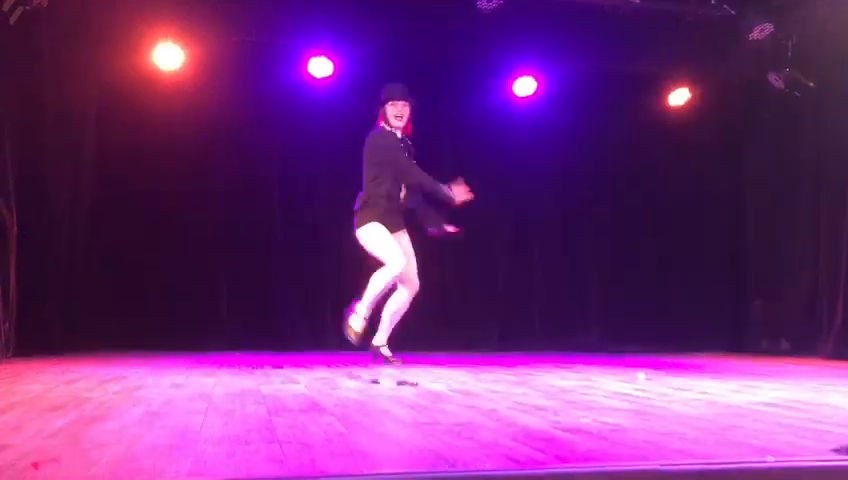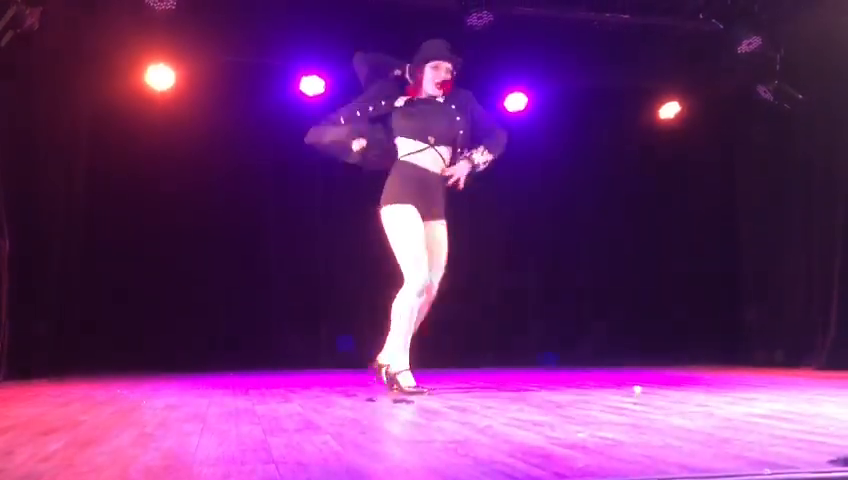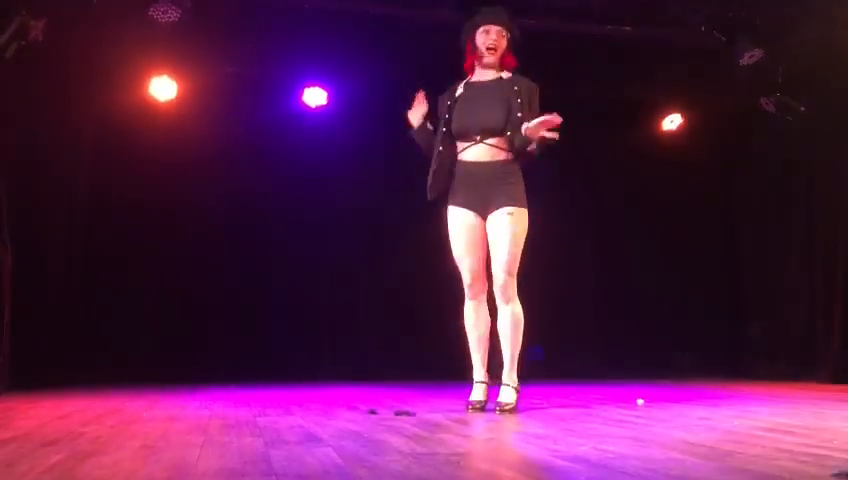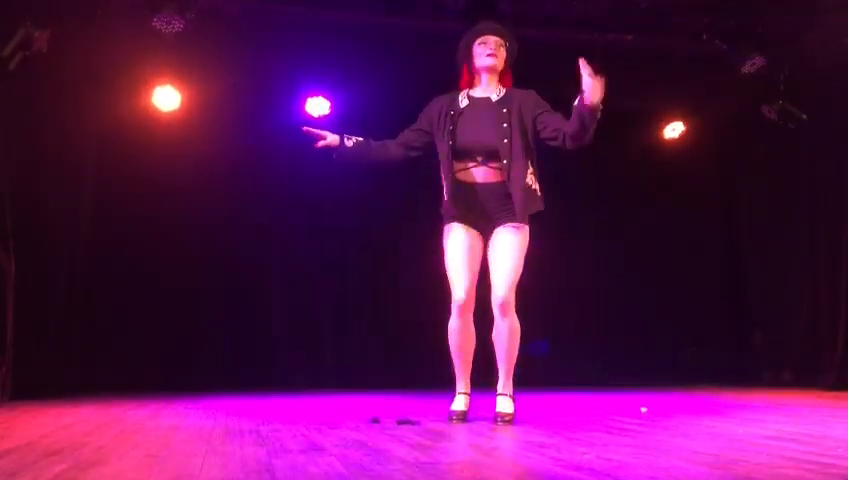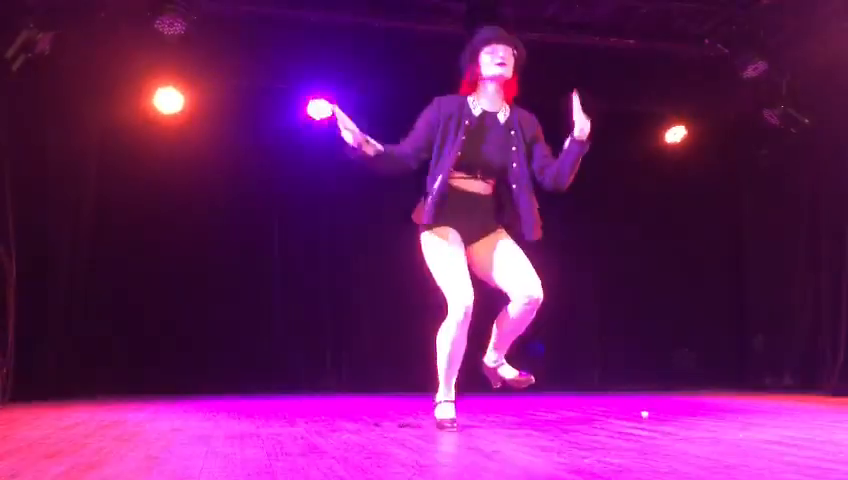
dt=1s
person 1, frame 1
left shoulder: (403, 142)
right shoulder: (380, 138)
left elbow: (409, 192)
right elbow: (410, 171)
left wrist: (436, 223)
right wrist: (450, 191)
left hip: (393, 218)
right hip: (371, 217)
left knee: (411, 284)
right knee: (396, 264)
left ankle: (379, 342)
right ankle: (359, 311)
person 1, frame 2
left shoulder: (460, 104)
right shoulder: (397, 98)
left elbow: (496, 138)
right elbow: (363, 62)
left wrist: (471, 161)
right wrist: (402, 74)
left hip: (434, 201)
right hip: (402, 194)
left knee: (429, 289)
right knee: (417, 280)
left ankle: (385, 357)
right ankle: (397, 365)
person 1, frame 3
left shoulder: (520, 87)
right shoulder: (453, 96)
left elbow: (527, 147)
left wrist: (532, 136)
right wrist: (420, 127)
left hip: (506, 192)
right hip: (463, 195)
left knee: (504, 286)
right knee: (473, 287)
left ankle: (510, 382)
right ankle: (480, 381)
person 1, frame 4
left shoulder: (522, 101)
right shoulder: (445, 104)
left elbow: (565, 135)
right elbow: (393, 150)
left wrist: (587, 106)
right wrist: (341, 143)
left hip: (507, 211)
right hip: (459, 213)
left knee: (503, 301)
right knee: (461, 304)
left ankle: (505, 391)
right ankle: (461, 389)
person 1, frame 5
left shoulder: (523, 122)
right shoulder: (447, 108)
left elbow: (552, 177)
right elbow: (406, 156)
left wrist: (578, 139)
right wrist: (365, 146)
left hip: (487, 226)
right hip: (442, 223)
left knee: (530, 294)
right knee: (462, 304)
left ankle: (495, 360)
right ankle: (445, 398)
